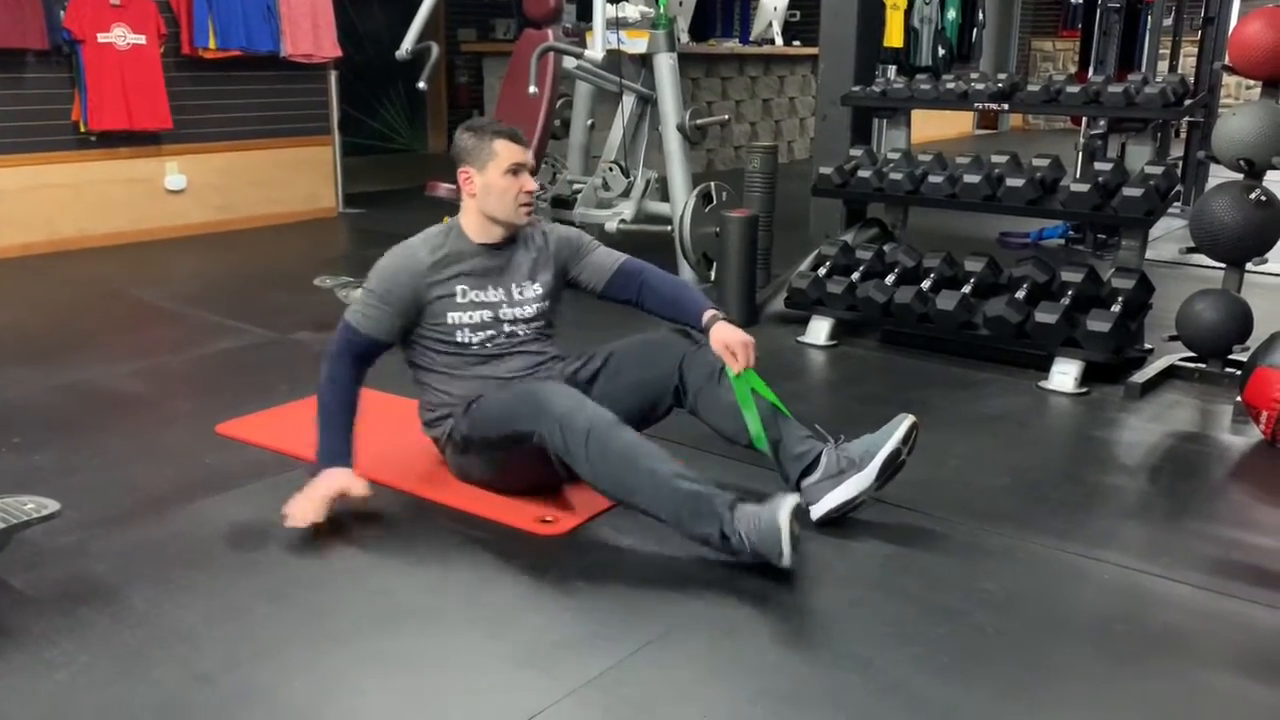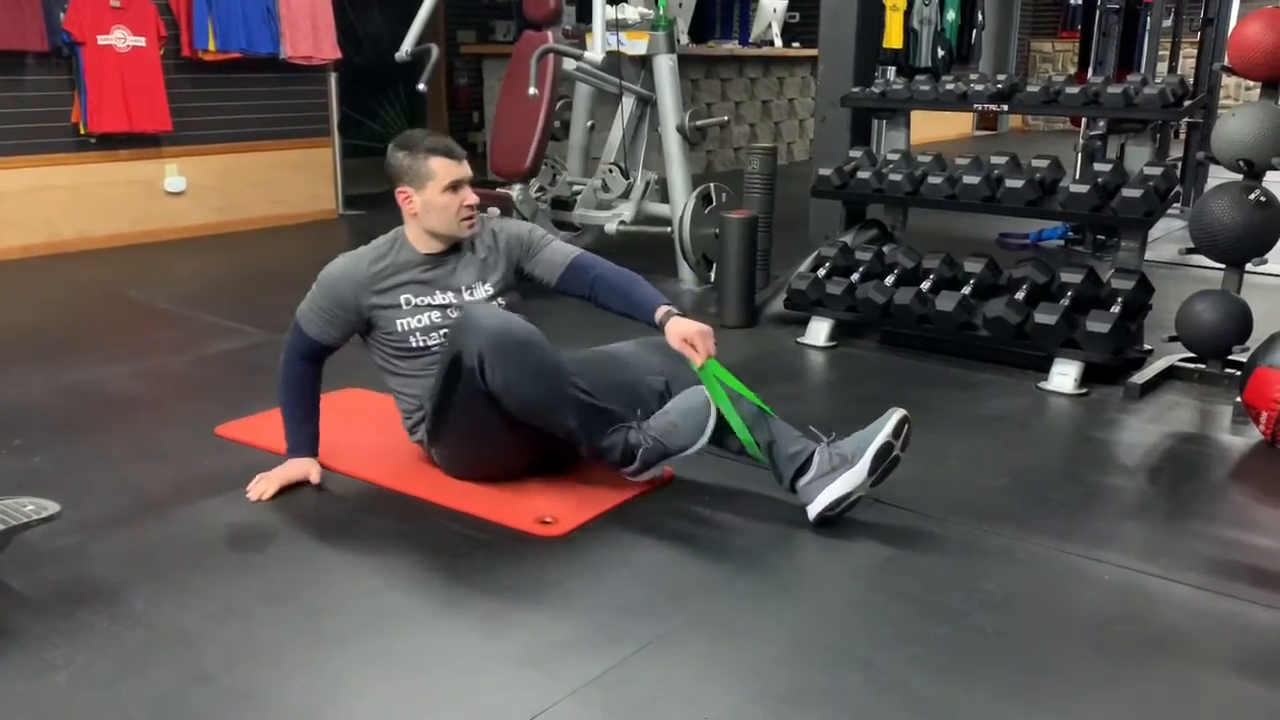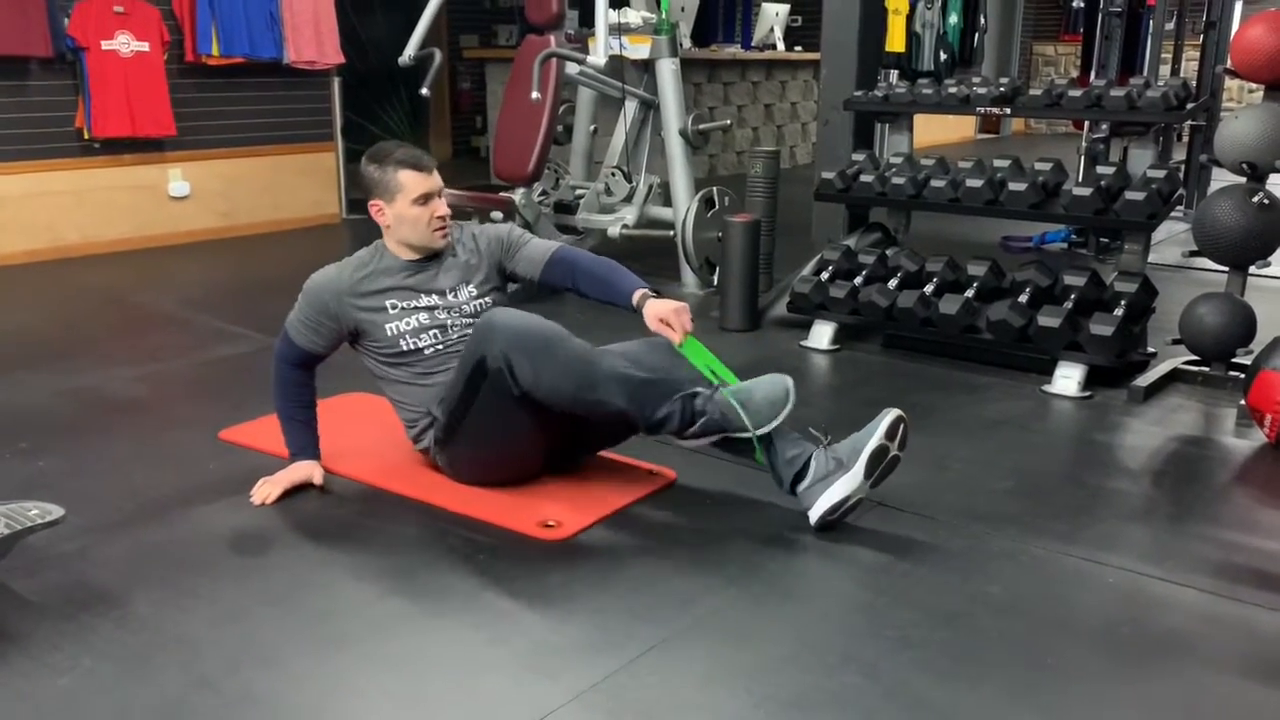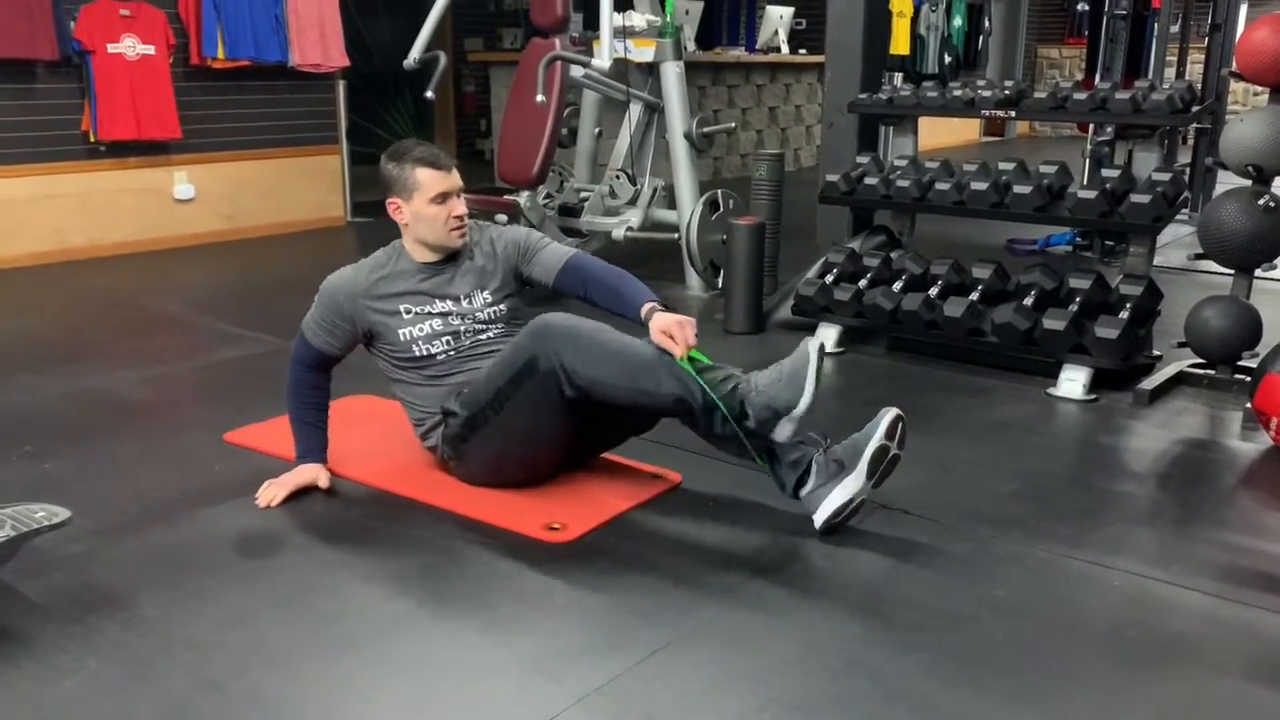
dt=0.3s
person 1, frame 1
left shoulder: (551, 243)
right shoulder: (413, 267)
left elbow: (636, 279)
right elbow: (345, 359)
left wrist: (711, 320)
right wrist: (334, 464)
left hip: (554, 385)
right hip: (477, 431)
left knee: (684, 352)
right knee: (559, 410)
left ankle: (815, 468)
right ankle: (733, 527)
person 1, frame 2
left shoulder: (504, 238)
right shoulder: (355, 277)
left elbow: (588, 274)
right elbow: (302, 354)
left wrist: (664, 315)
right wrist: (303, 452)
left hip: (538, 413)
right hip: (465, 436)
left knee: (670, 360)
right knee: (485, 324)
left ankle: (812, 470)
right ankle: (629, 445)
person 1, frame 3
left shoulder: (485, 242)
right shoulder: (340, 288)
left elbow: (569, 266)
right elbow: (292, 362)
left wrist: (643, 298)
right wrist: (304, 455)
left hip: (543, 415)
right hip: (470, 441)
left knee: (665, 355)
right knee: (506, 328)
left ankle: (808, 473)
right ankle: (693, 416)
person 1, frame 4
left shoulder: (505, 245)
right shoulder: (356, 290)
left elbow: (587, 275)
right elbow: (309, 365)
left wrist: (652, 310)
right wrist: (310, 459)
left hip: (551, 423)
right hip: (474, 439)
left knee: (662, 356)
right knee: (554, 332)
left ankle: (812, 476)
right ankle: (749, 407)
